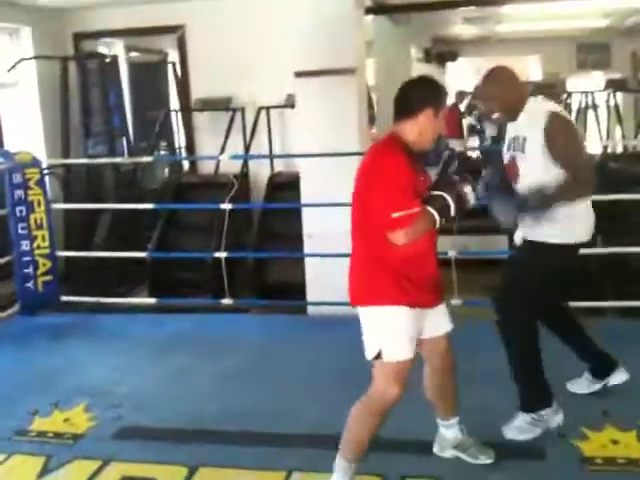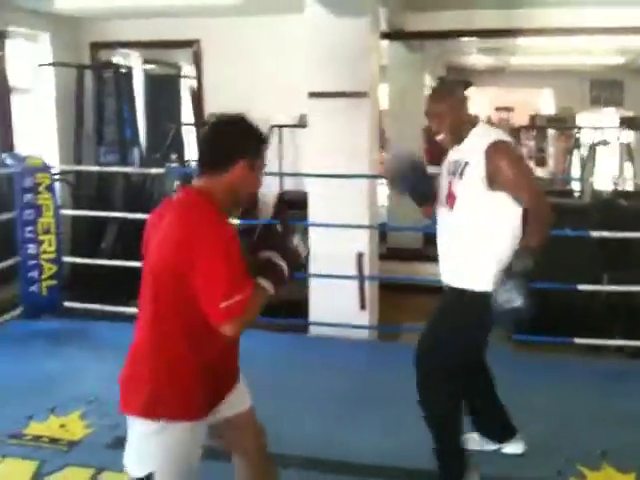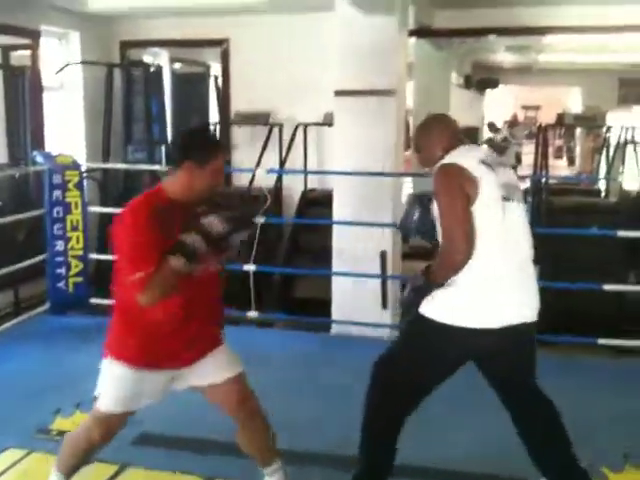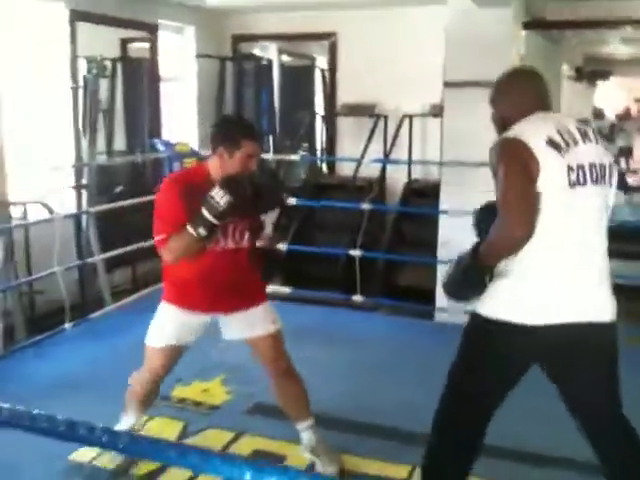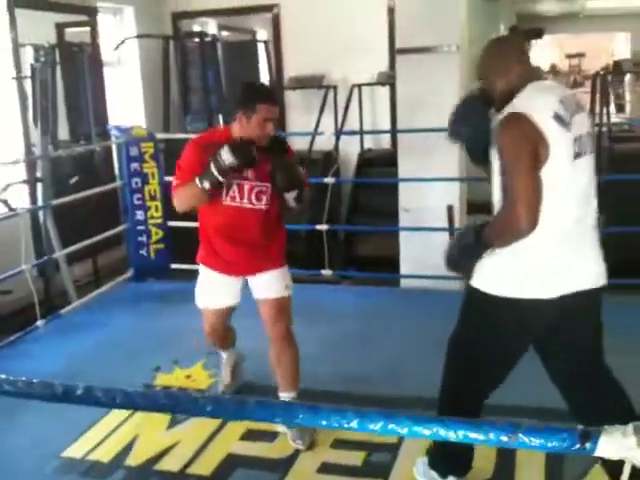
dt=1s
person 1, frame 1
left shoulder: (550, 121)
right shoulder: (516, 123)
left elbow: (584, 179)
left wrist: (544, 199)
right wrist: (495, 181)
left hip: (556, 233)
right hip: (536, 231)
left knee: (511, 307)
right knee: (544, 304)
left ankle: (539, 407)
right ankle: (605, 368)
person 1, frame 2
left shoulder: (496, 151)
right shoulder: (457, 152)
left elbow: (538, 209)
right elbow: (441, 202)
left wrist: (521, 263)
right wrist: (417, 184)
left hip: (480, 282)
right hip: (462, 278)
left knee: (433, 361)
right knee: (463, 358)
right ankle: (499, 432)
person 1, frame 3
left shoulder: (451, 172)
right shoulder: (500, 170)
left elbow: (459, 250)
left wrist: (427, 281)
right wrist: (437, 222)
left hip: (460, 313)
right hip: (516, 310)
left knee: (390, 386)
right knee: (524, 394)
person 1, frame 4
left shoulder: (515, 146)
right shoulder: (595, 145)
left elbow: (518, 224)
left wrist: (477, 259)
left hip: (519, 310)
right hip: (589, 309)
left knee: (462, 410)
person 1, frame 5
left shoulder: (516, 122)
right shoulder: (569, 104)
left elbow: (521, 219)
left wrist: (477, 238)
right wrist: (490, 149)
left hip: (519, 282)
right hip: (579, 274)
left knee: (466, 373)
right knee: (589, 379)
person 2, frame 1
left shoulder: (407, 157)
right shoulder: (384, 161)
right elbow: (402, 232)
left wrist: (448, 185)
right wrist: (446, 202)
left hip: (420, 282)
right hip: (385, 290)
left knee: (442, 358)
right knee: (388, 388)
left ankle: (450, 435)
person 2, frame 2
left shoulder: (175, 208)
right shoulder: (209, 227)
right elbow: (232, 321)
left wrist: (249, 256)
right wrist: (273, 267)
right hip: (169, 392)
left knee: (251, 443)
person 2, frame 3
left shoulder: (196, 209)
right shoulder: (138, 219)
right elbow: (147, 295)
left wrist: (216, 242)
right wrist: (194, 246)
left hip: (199, 340)
right hip: (139, 347)
left knee: (245, 408)
right knee: (100, 428)
person 2, frame 4
left shoulder: (250, 190)
right shoulder: (177, 187)
right elbow: (171, 253)
left wrist: (268, 215)
right wrist: (212, 212)
left hip: (243, 294)
right hip: (185, 297)
left knee: (280, 365)
right knee: (153, 369)
left ankle: (311, 441)
right ankle: (127, 425)
person 2, frame 5
left shoulder: (278, 149)
right shoulder: (203, 146)
left elbow: (297, 202)
right elbow: (181, 202)
left wrist: (289, 178)
right wrist: (218, 169)
left hip: (267, 257)
right hip: (218, 258)
left knee: (279, 330)
right knee: (213, 328)
right ankle: (231, 358)
